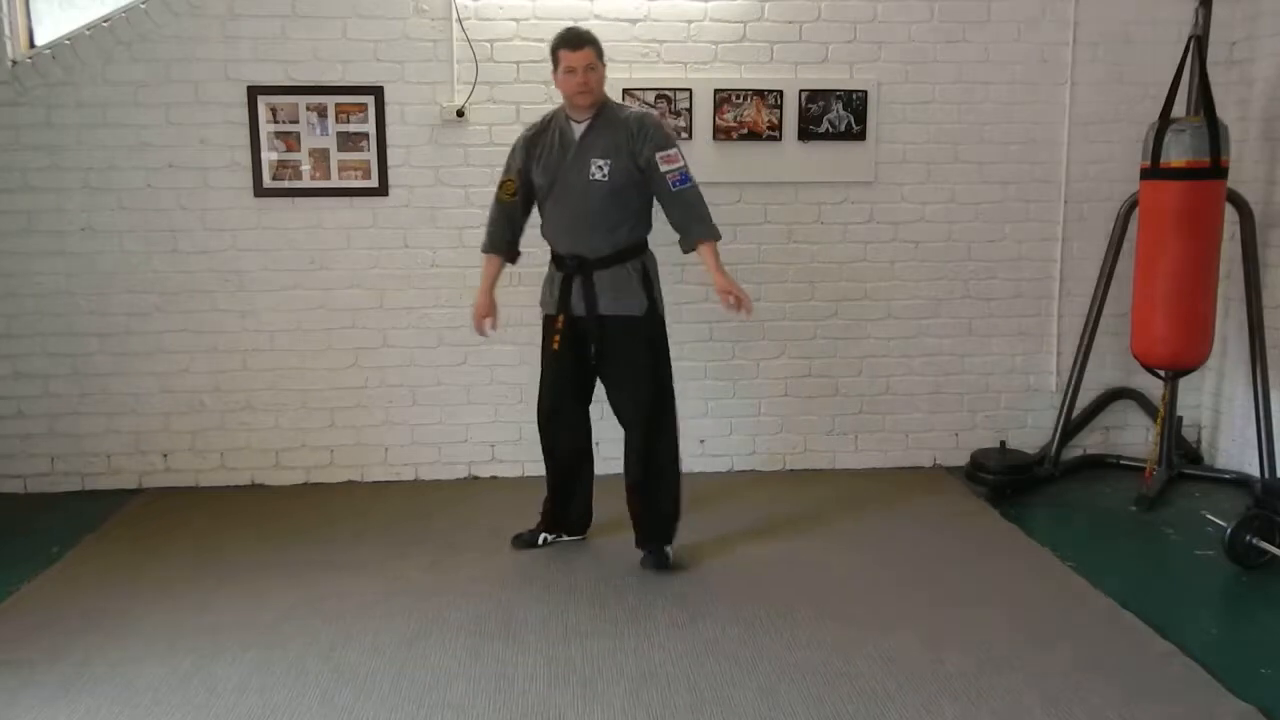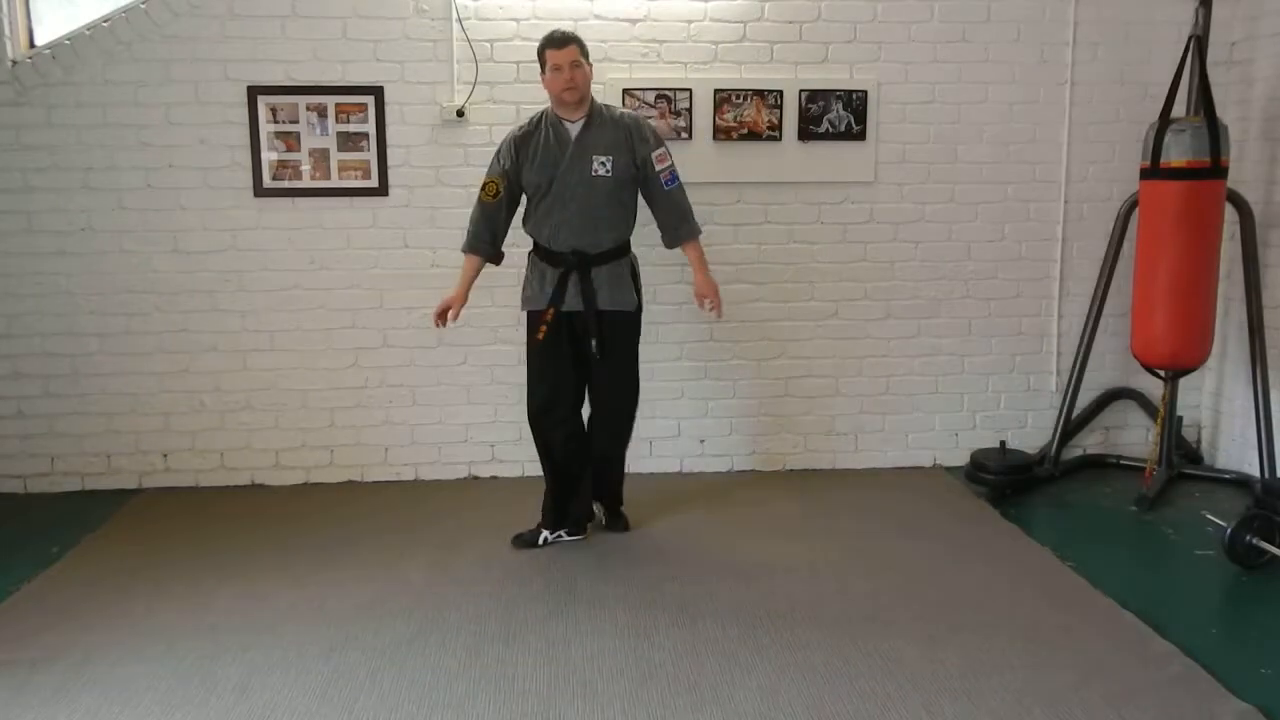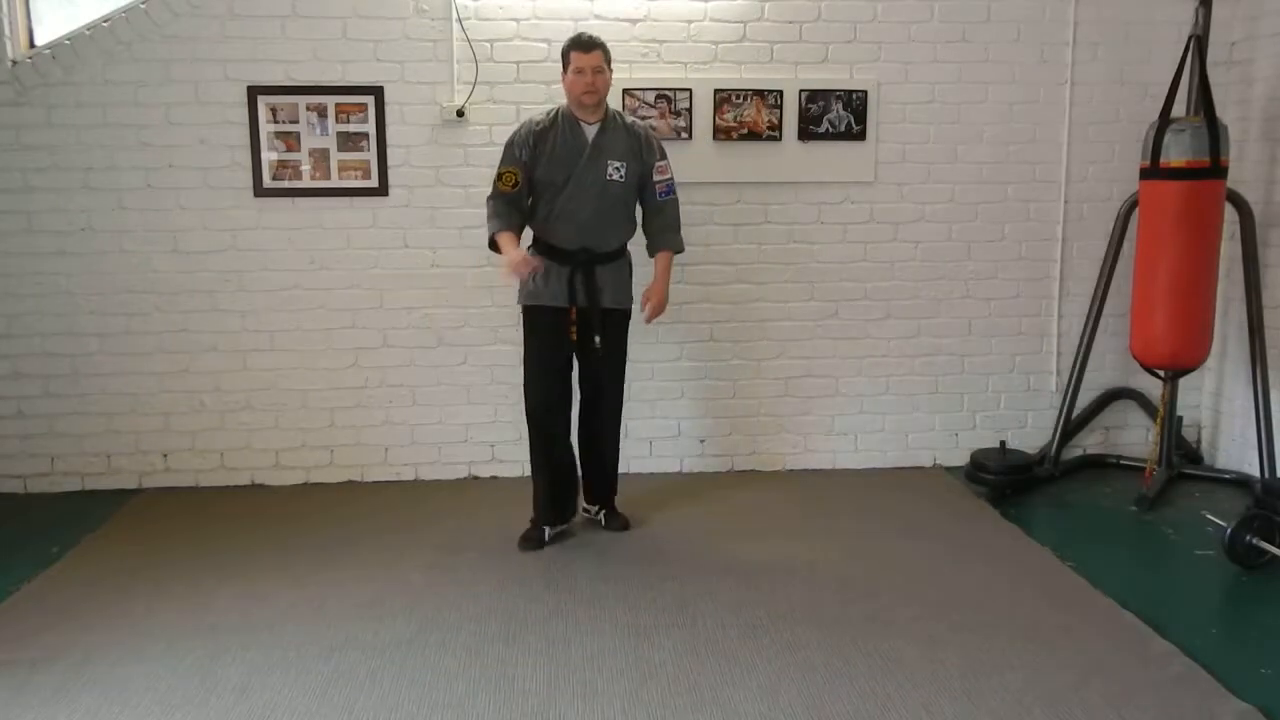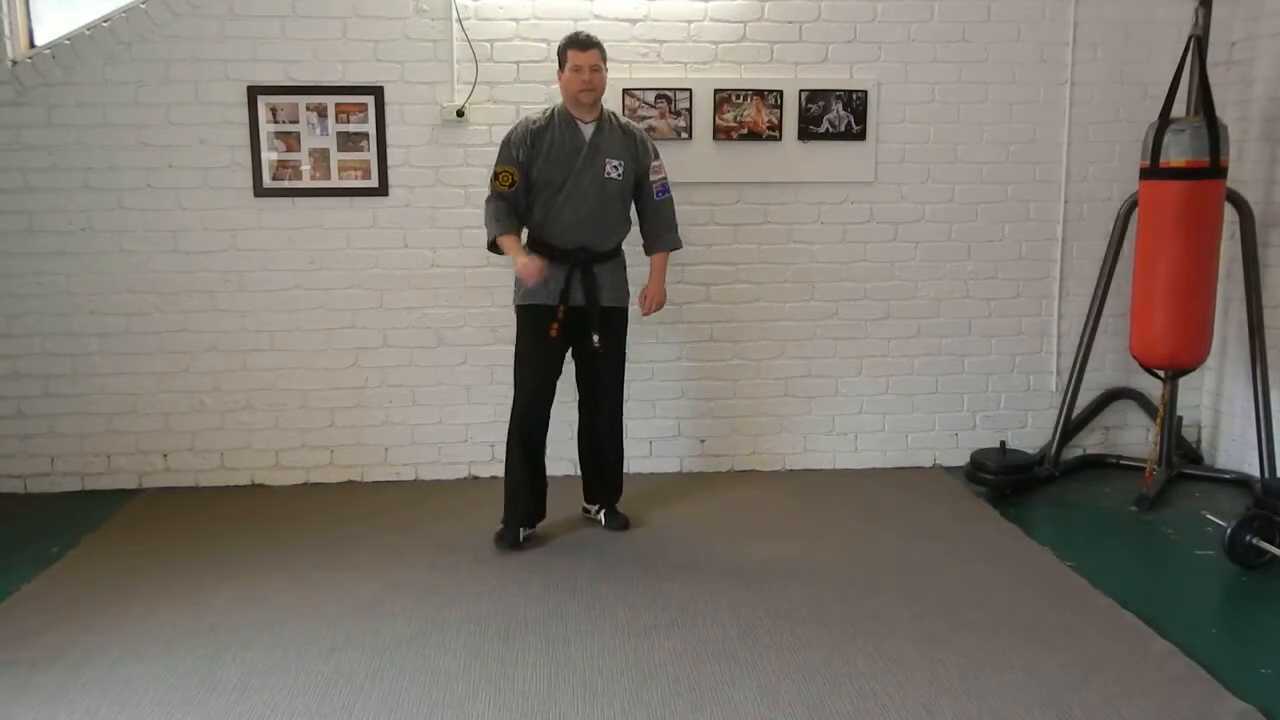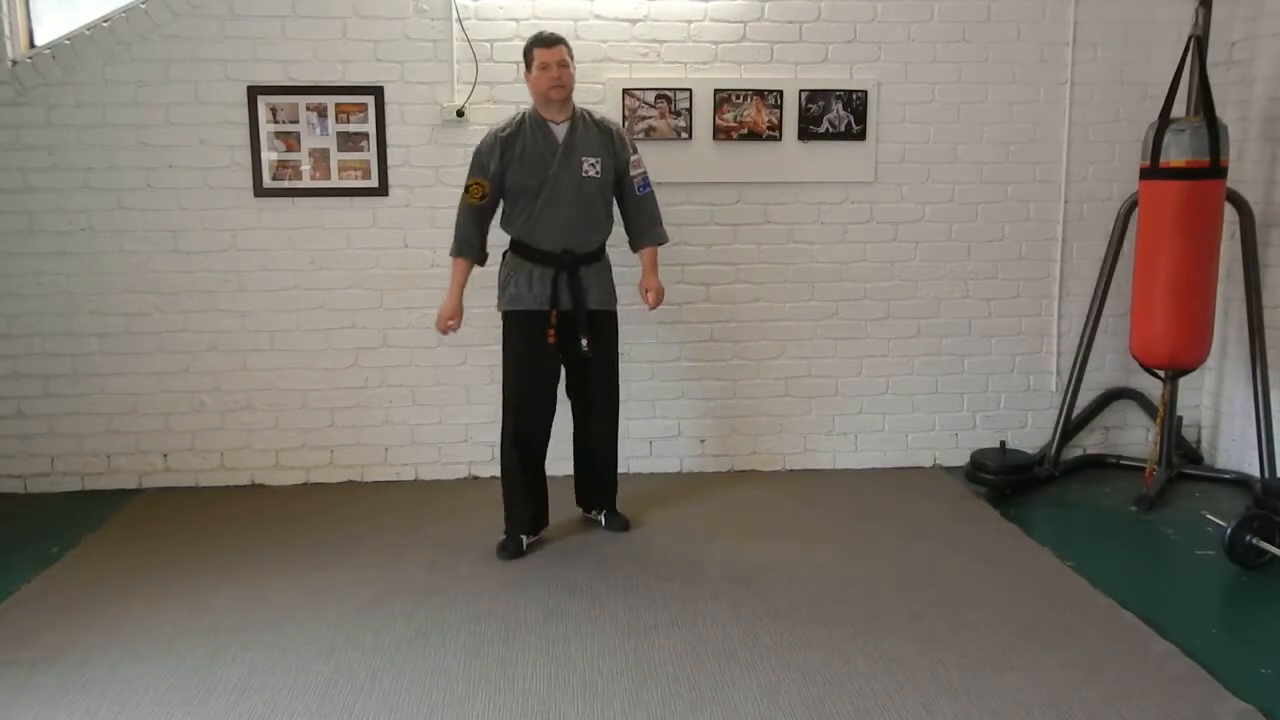
dt=0.3s
person 1, frame 1
left shoulder: (640, 130)
right shoulder: (535, 140)
left elbow: (683, 203)
right elbow: (507, 216)
left wrist: (717, 272)
right wrist: (486, 290)
left hip: (625, 288)
right hip: (565, 289)
left knee: (645, 415)
right knee: (559, 412)
left ankle: (656, 538)
right ankle: (564, 521)
person 1, frame 2
left shoulder: (630, 131)
right shoulder: (522, 142)
left elbow: (670, 202)
right elbow: (490, 215)
left wrist: (699, 270)
right wrist: (462, 288)
left hip: (612, 284)
right hip: (549, 285)
left knee: (615, 403)
right knee: (551, 408)
left ankle: (605, 497)
right ankle: (565, 517)
person 1, frame 3
left shoulder: (639, 140)
right shoulder: (533, 136)
left elbow: (661, 213)
right elbow: (501, 202)
left wrist: (661, 279)
right wrist: (512, 249)
left hip: (610, 282)
right hip: (549, 283)
left knee: (604, 398)
right knee: (546, 400)
left ankle: (600, 499)
right ankle: (553, 511)
person 1, frame 4
left shoulder: (632, 140)
right shoulder: (528, 135)
left elbow: (656, 212)
right elbow: (499, 204)
left wrist: (657, 277)
right wrist: (518, 255)
left hip: (605, 281)
right hip: (544, 283)
left knee: (603, 398)
right knee: (532, 399)
left ankle: (601, 498)
right ankle: (521, 514)
person 1, frame 5
left shoulder: (609, 136)
right shoulder: (502, 142)
left elbow: (639, 205)
right elbow: (474, 218)
left wrist: (649, 271)
right wrist: (455, 294)
left hip: (591, 281)
right hip: (528, 286)
left knee: (599, 403)
right knee: (526, 410)
left ankle: (598, 500)
right ankle: (523, 524)
